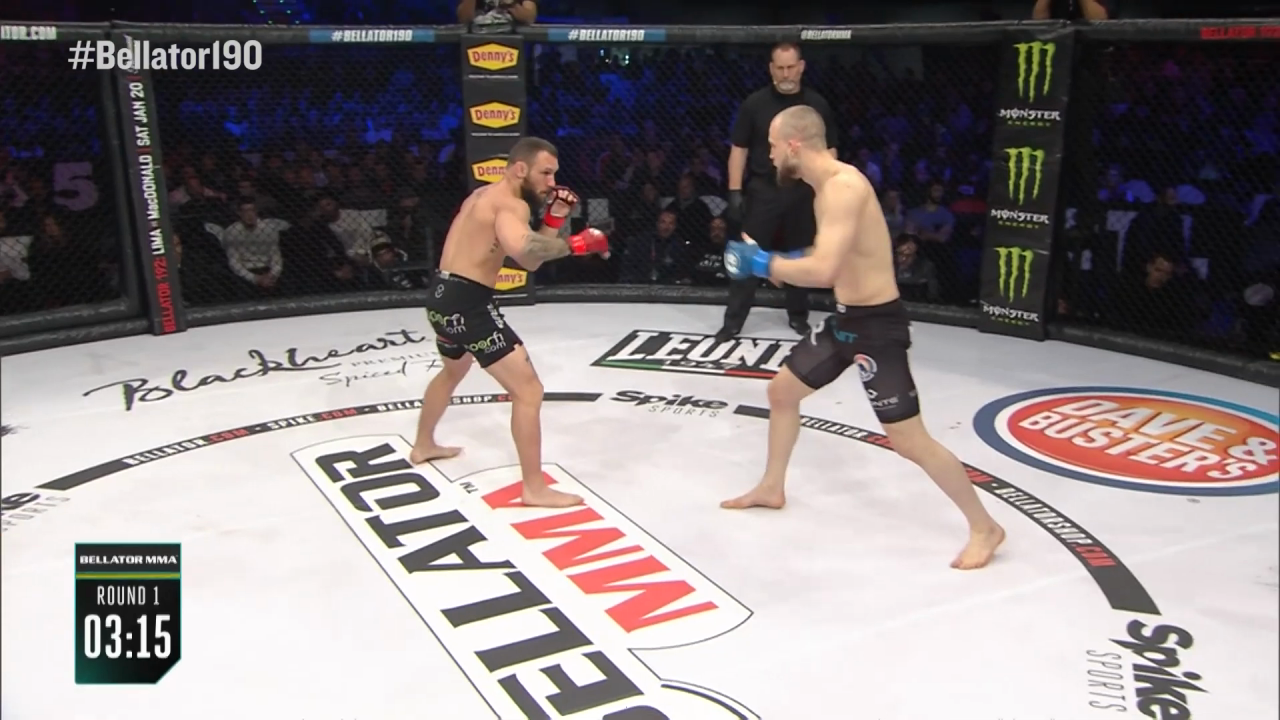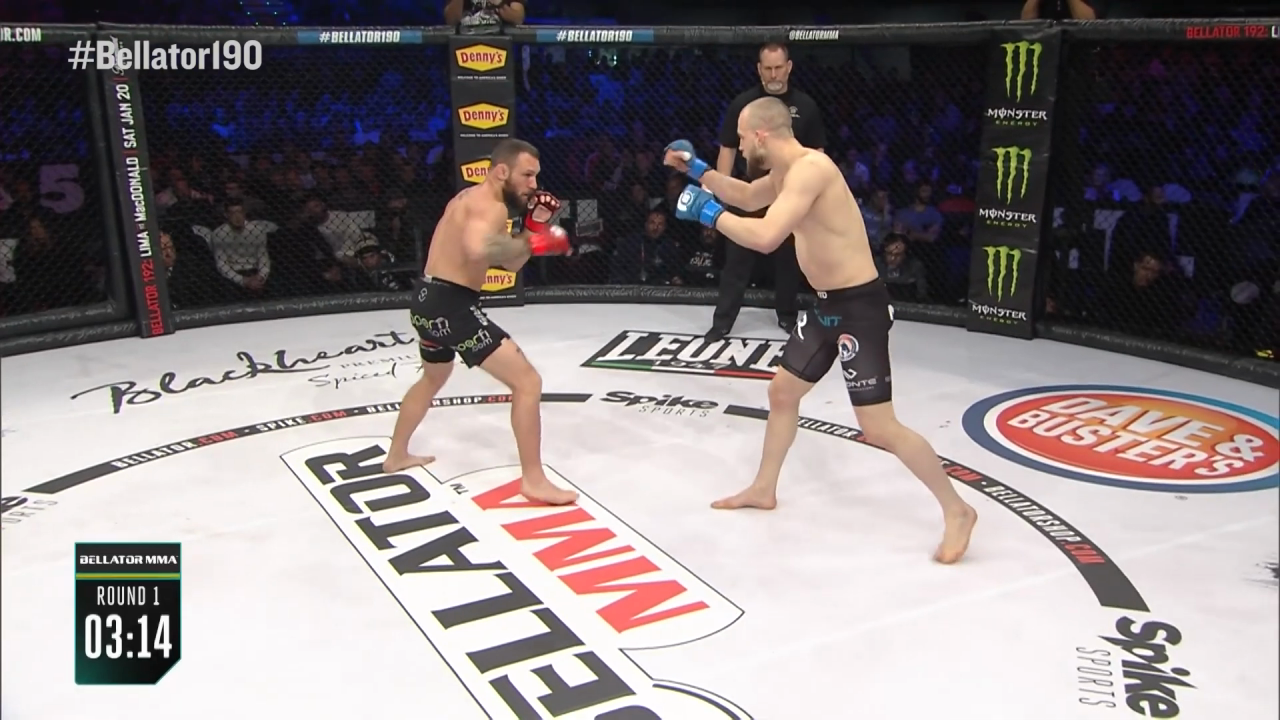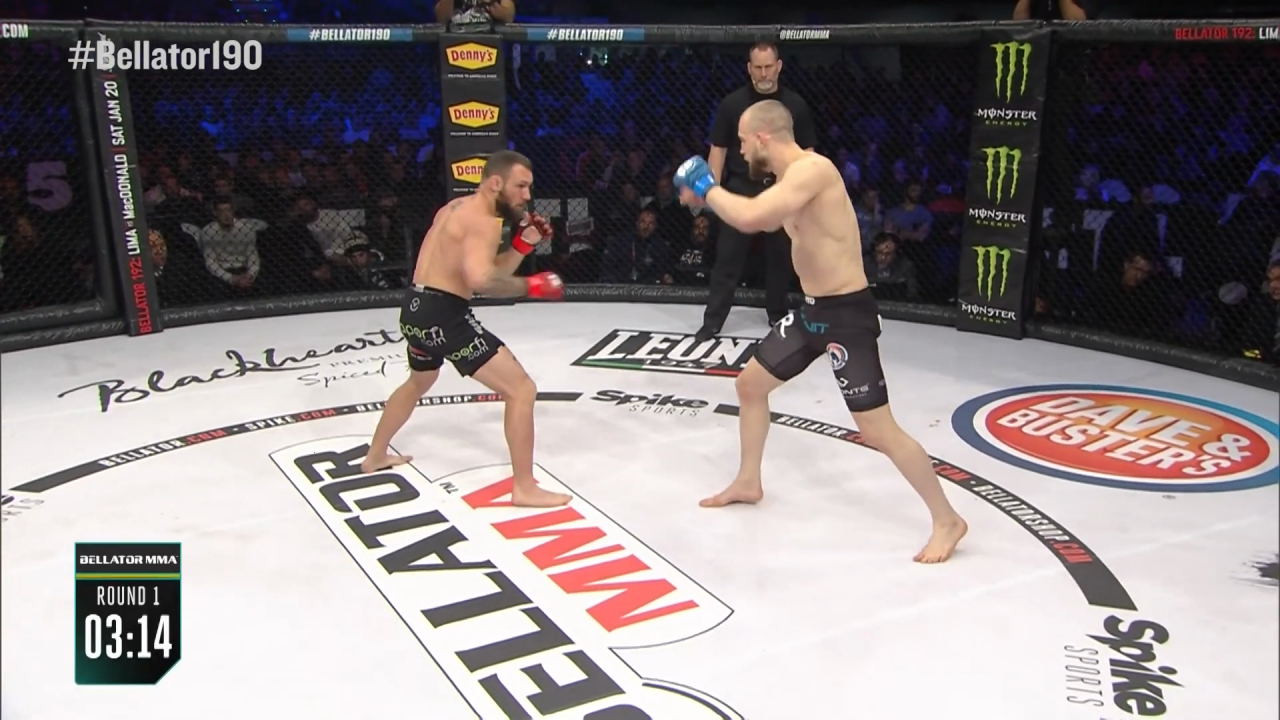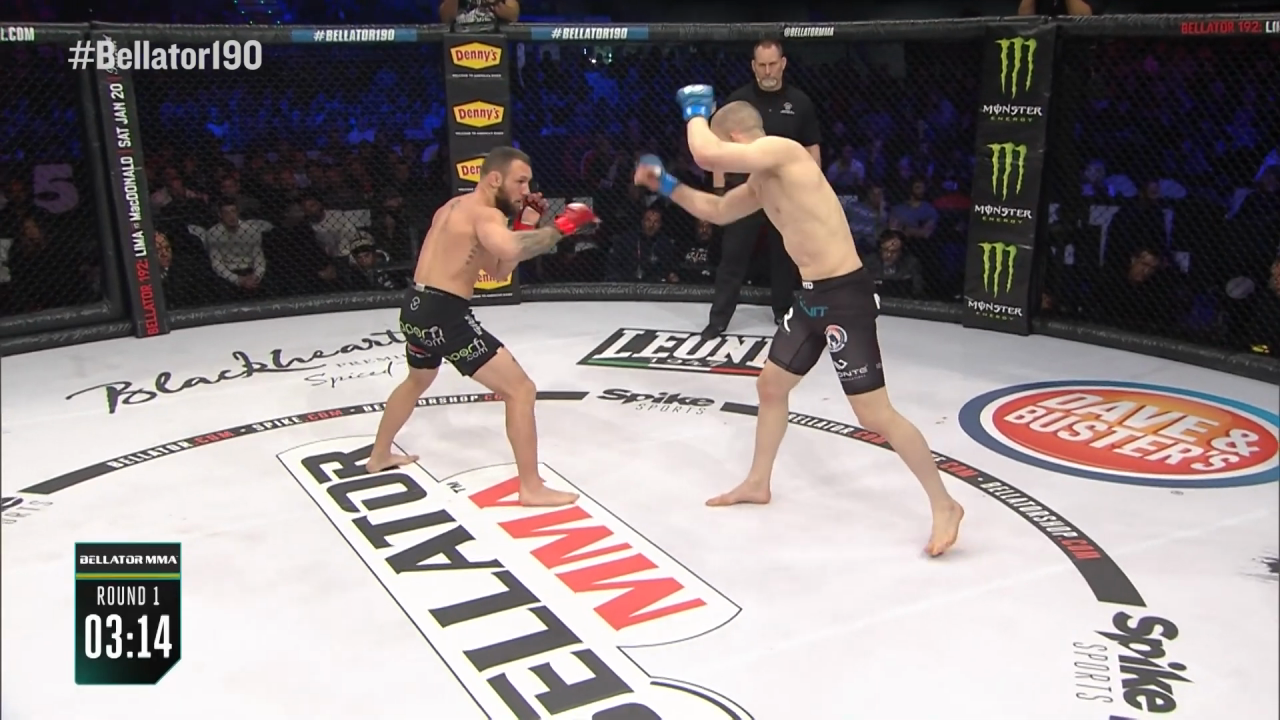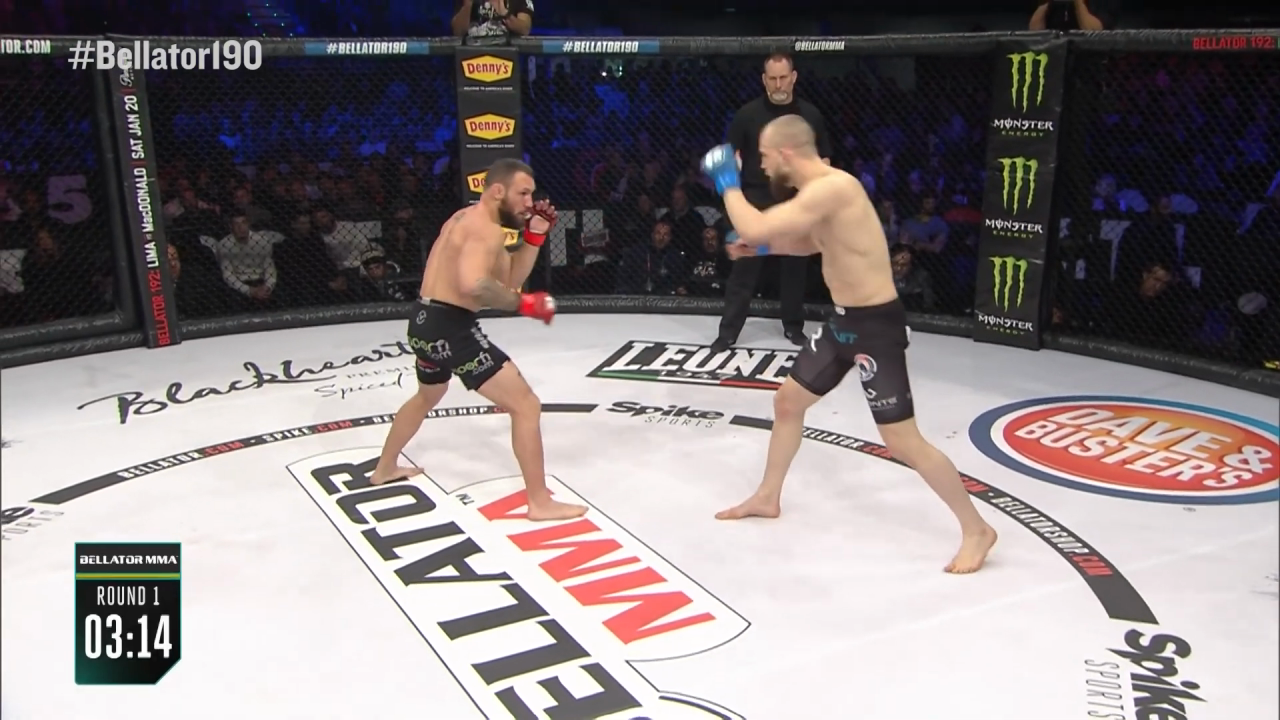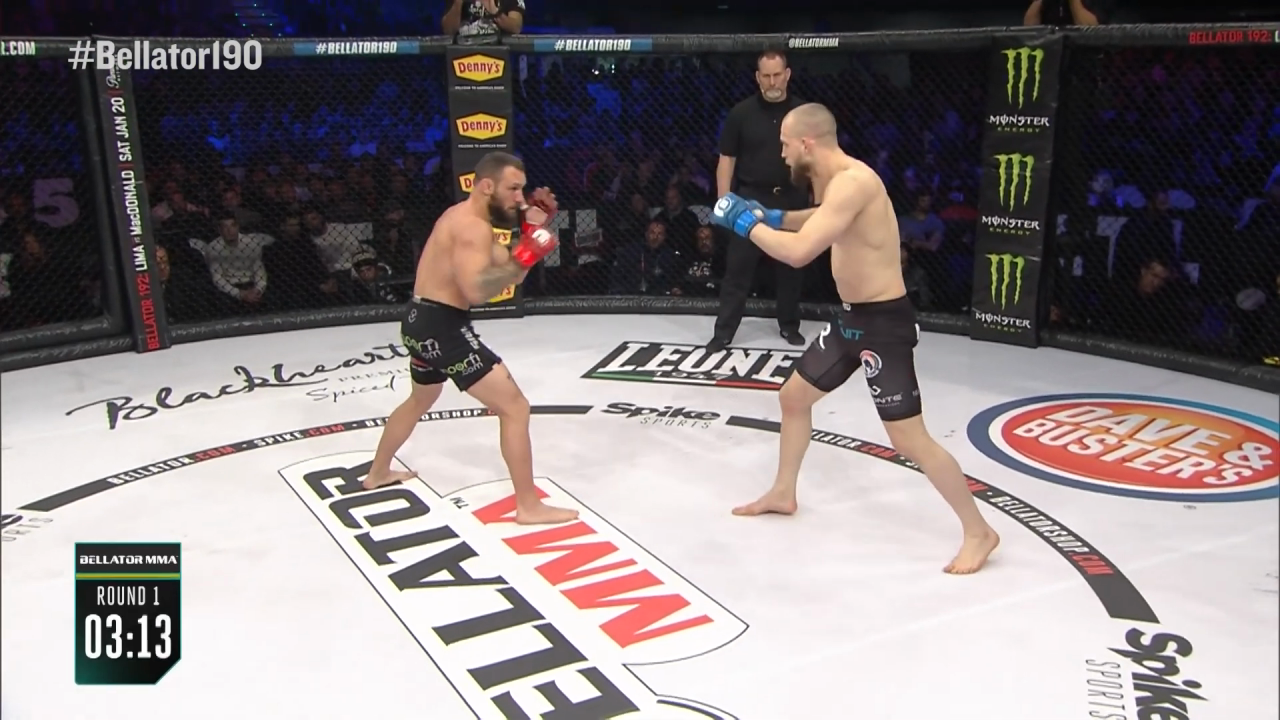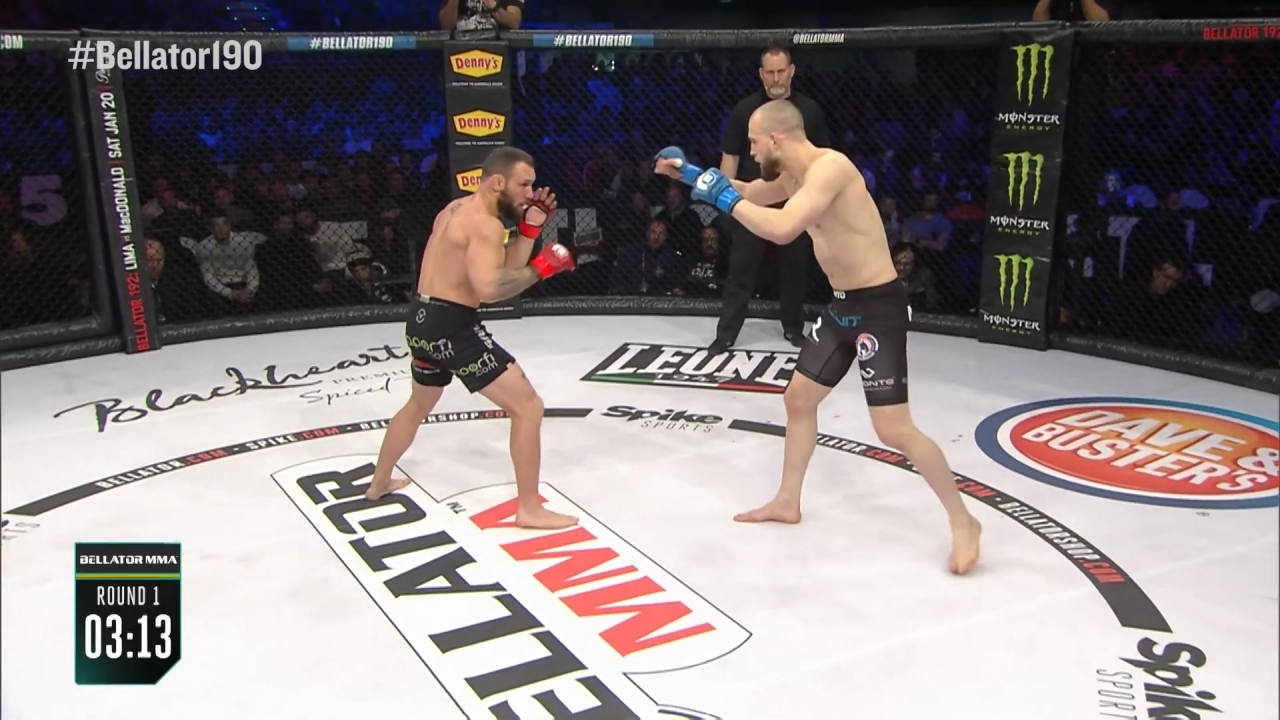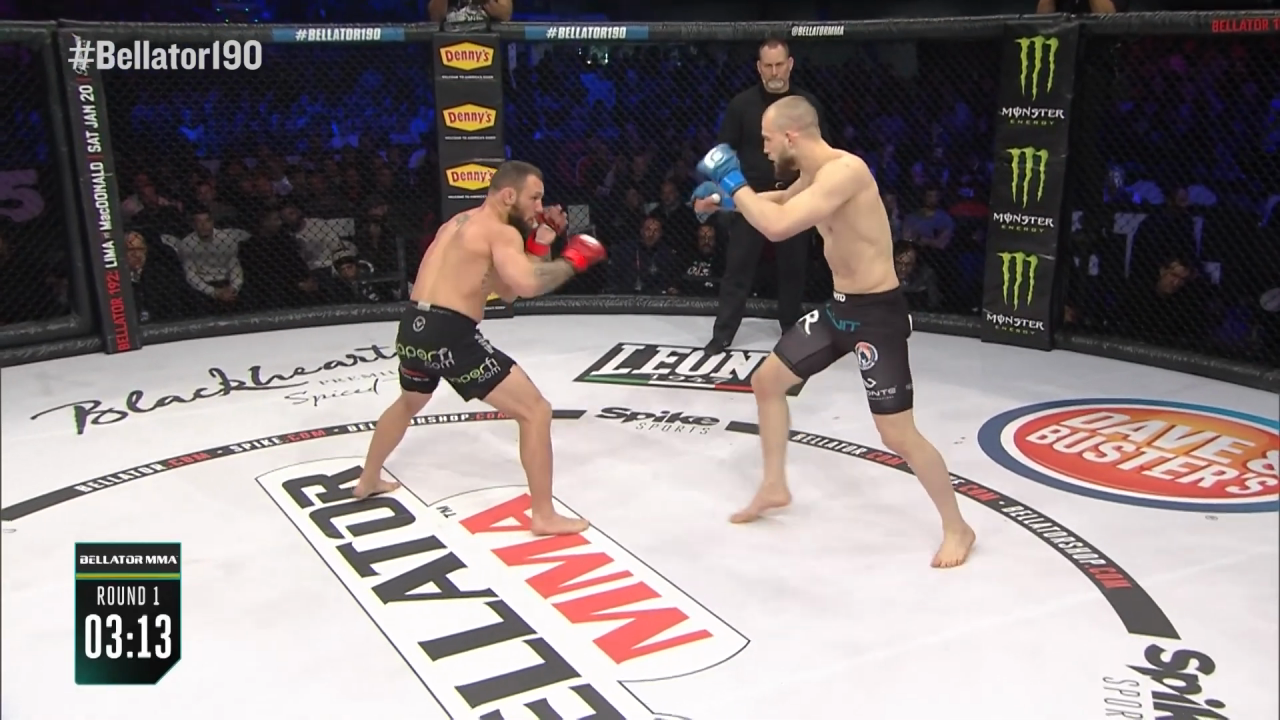
dt=0.3s
person 1, frame 1
left shoulder: (844, 187)
right shoulder: (827, 184)
left elbow: (823, 270)
left wrist: (762, 263)
right wrist: (771, 257)
left hip: (878, 325)
right hip: (845, 317)
left knee: (909, 441)
right knee: (781, 391)
left ankle: (984, 528)
right ankle: (770, 488)
person 1, frame 2
left shoulder: (811, 168)
right shoulder: (789, 171)
left elbow: (765, 237)
right elbow: (749, 198)
left wrist: (708, 213)
right wrist: (698, 170)
left hip: (860, 307)
right hip: (827, 305)
left knee: (879, 428)
right knee: (782, 394)
left ankle: (956, 512)
right ankle: (762, 489)
person 1, frame 3
left shoulder: (813, 169)
right shoulder: (791, 177)
left elbow: (752, 216)
right elbow: (759, 219)
left wrist: (709, 188)
right wrist: (707, 193)
left hip: (848, 315)
right hip: (813, 310)
left knee: (878, 431)
right knee: (750, 384)
left ankle: (947, 521)
right ankle: (747, 484)
person 1, frame 4
left shoulder: (781, 150)
right shoulder: (763, 176)
left elbow: (705, 154)
right elbow: (717, 211)
left wrist: (695, 112)
right wrist: (665, 183)
left hip: (845, 296)
right hip: (811, 295)
left knee: (875, 414)
right knee: (770, 386)
left ankle: (944, 506)
right ankle: (757, 484)
person 1, frame 5
left shoulder: (828, 188)
right shoulder: (821, 187)
left elbow: (757, 224)
left wrist: (727, 181)
right wrist: (761, 243)
left hip: (877, 326)
right hip: (844, 320)
left knee: (904, 444)
right knee: (787, 403)
left ankle: (977, 531)
right ankle: (766, 498)
person 1, frame 6
left shoulder: (853, 182)
right shoulder: (836, 179)
left elbow: (799, 251)
left wrist: (747, 224)
right wrist: (777, 218)
left hip: (884, 322)
right hip: (851, 318)
left knee: (910, 440)
right knee: (793, 398)
left ankle: (979, 533)
right ankle: (782, 494)
person 1, frame 7
left shoulder: (829, 167)
right shoulder: (795, 175)
left elbow: (781, 230)
right elbow: (753, 195)
left wrist: (724, 199)
right wrist: (690, 171)
left hip: (879, 308)
right hip: (842, 305)
left knee: (894, 429)
right knee: (799, 401)
left ankle: (962, 523)
right ankle: (787, 503)
person 1, frame 8
left shoulder: (844, 172)
right shoulder: (815, 173)
left elbow: (778, 225)
right elbow: (781, 202)
left wrist: (733, 183)
right wrist: (730, 197)
left hip: (878, 313)
right hip: (839, 306)
left knee: (898, 435)
right knee: (766, 382)
left ankle: (956, 528)
right ankle: (773, 487)
person 2, frame 1
left shoulder: (488, 195)
right shoulder: (510, 204)
left elbow: (529, 255)
right elbow: (524, 250)
left wrist: (555, 219)
right wrist: (577, 243)
left hip: (445, 296)
right hip: (467, 302)
left knee: (453, 371)
right knee: (528, 392)
left ankle: (423, 445)
right ankle: (534, 489)
person 2, frame 2
left shoulder: (474, 199)
right shoulder: (490, 205)
left elbow: (509, 260)
right elbow: (479, 250)
left wrist: (536, 222)
right wrist: (538, 243)
left hip: (429, 300)
right hip: (452, 305)
left knee: (432, 379)
right knee: (527, 382)
left ankle: (397, 455)
right ankle: (534, 479)
person 2, frame 3
left shoulder: (459, 208)
right shoulder: (482, 220)
left elbow: (493, 274)
right elbow: (480, 281)
left wrist: (525, 242)
right wrist: (531, 285)
left hip: (417, 309)
right hip: (445, 316)
left knee: (418, 383)
right knee: (521, 391)
left ankle: (376, 456)
right ankle: (525, 488)
person 2, frame 4
left shoulder: (456, 206)
right shoulder: (484, 214)
left elbow: (498, 270)
right elbow: (510, 250)
left wrist: (525, 225)
right wrist: (561, 227)
left hip: (417, 307)
right hip: (446, 315)
left knee: (417, 381)
right knee: (521, 392)
left ankle: (380, 455)
right ankle: (532, 488)
person 2, frame 5
left shoulder: (467, 220)
right shoulder: (484, 229)
left elbow: (511, 277)
right elbow: (471, 286)
left wrist: (534, 236)
right wrist: (525, 303)
left hip: (426, 322)
right hip: (452, 327)
left knee: (426, 398)
right knee: (525, 406)
left ankle: (385, 468)
right ankle: (540, 502)
person 2, frame 6
left shoulder: (462, 217)
right shoulder: (473, 227)
left elbow: (510, 272)
right elbow: (476, 290)
left wrist: (531, 227)
right wrist: (527, 253)
left hip: (421, 321)
right hip: (444, 327)
left knee: (420, 401)
right knee: (515, 408)
left ankle: (378, 472)
right ankle: (529, 506)
person 2, frame 7
left shoulder: (458, 210)
right shoulder: (485, 223)
left elbow: (504, 271)
right elbow: (488, 289)
left wrist: (530, 226)
right wrist: (542, 267)
left hip: (423, 320)
right hip: (453, 327)
left knee: (418, 406)
right knee: (527, 408)
left ankle: (380, 482)
right ankle: (529, 508)
person 2, frame 8
left shoulder: (459, 223)
right shoulder: (501, 232)
left elbow: (506, 286)
right elbow: (526, 284)
left wrist: (539, 245)
right wrist: (575, 260)
left hip: (414, 328)
right hip: (451, 335)
left knee: (407, 405)
right knee: (535, 413)
left ankle: (368, 480)
right ankle: (544, 514)
person 3, frame 1
left shoulder: (817, 105)
right shoulder: (755, 103)
left elbow: (829, 151)
right elbow: (739, 149)
right wrist: (735, 191)
left hip: (804, 191)
right hip: (763, 189)
left ankle: (798, 316)
right ankle: (733, 321)
person 3, frame 2
left shoulder: (805, 105)
right shoulder: (742, 103)
left elbow: (816, 151)
right elbow: (727, 149)
left knee: (789, 257)
right knee: (738, 258)
left ankle: (787, 315)
right ankle: (723, 321)
person 3, frame 3
left shoulder: (796, 105)
right shoulder: (733, 103)
left elbow: (806, 151)
right elbow: (718, 149)
right hip: (741, 189)
left knee: (781, 257)
right knee: (728, 257)
left ankle: (778, 315)
right ankle: (713, 320)
person 3, frame 4
left shoulder: (800, 102)
right shoulder: (738, 100)
left elbow: (811, 148)
right wrist: (720, 186)
right hip: (745, 186)
left knee: (785, 254)
right knee: (733, 255)
left ankle: (783, 312)
right ankle: (719, 318)
person 3, frame 5
left shoulder: (810, 115)
right shoulder: (748, 114)
left elbow: (822, 162)
right elbow: (734, 159)
right hip: (757, 199)
left knee: (795, 267)
right knee: (744, 267)
left ankle: (793, 326)
right ankle: (728, 331)
person 3, frame 6
right shoulder: (741, 112)
right elbow: (726, 158)
right wrist: (723, 200)
left hip: (791, 199)
right hip: (750, 198)
left knee: (791, 266)
right knee: (738, 267)
left ankle: (789, 325)
right ankle: (723, 331)
person 3, frame 7
left shoulder: (809, 110)
right shoulder: (745, 109)
right elbow: (730, 157)
left knee: (795, 267)
right knee: (741, 267)
left ankle: (793, 327)
right ankle: (726, 333)
person 3, frame 8
left shoulder: (808, 104)
right shoulder: (742, 103)
right elbow: (727, 151)
right hip: (752, 193)
left knee: (793, 265)
right knee: (739, 265)
left ankle: (791, 326)
right ankle: (723, 332)
